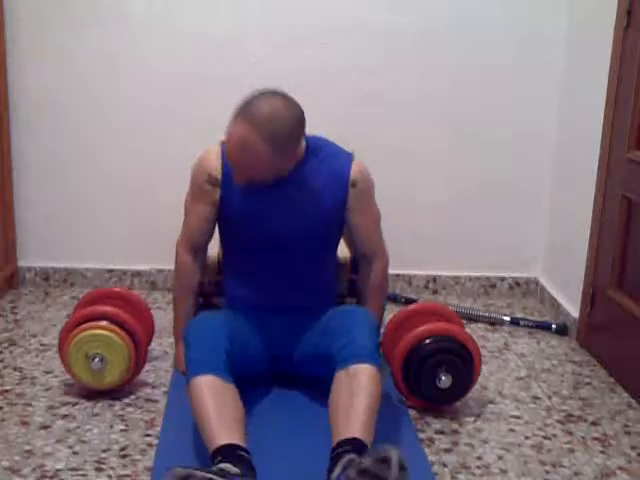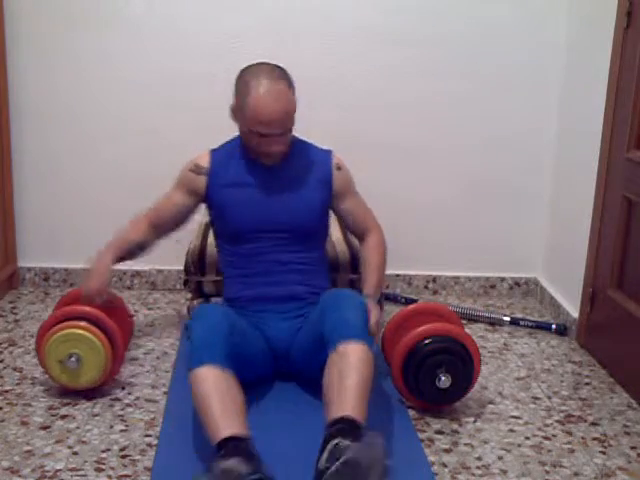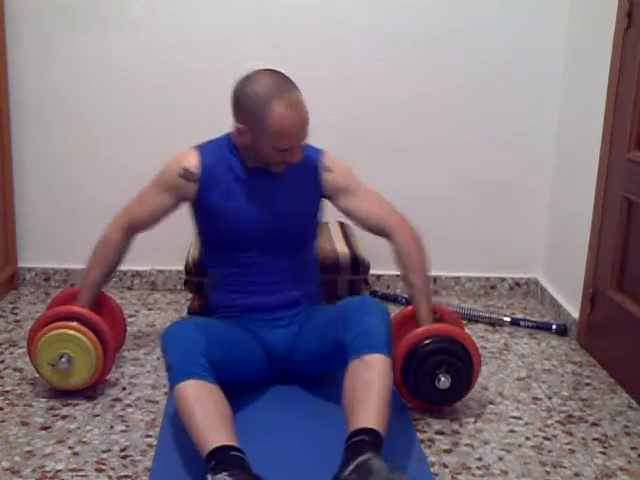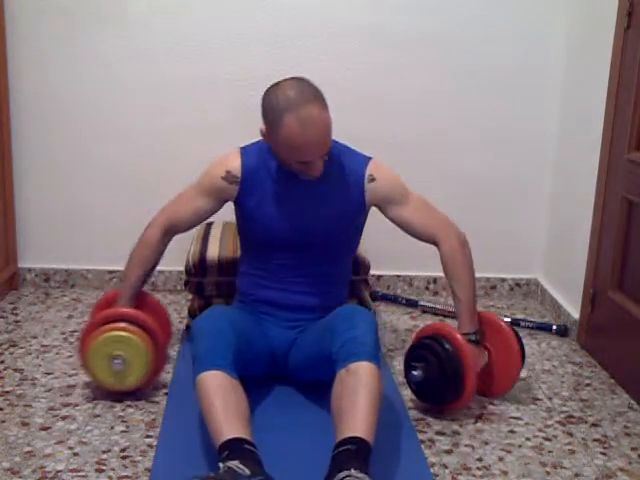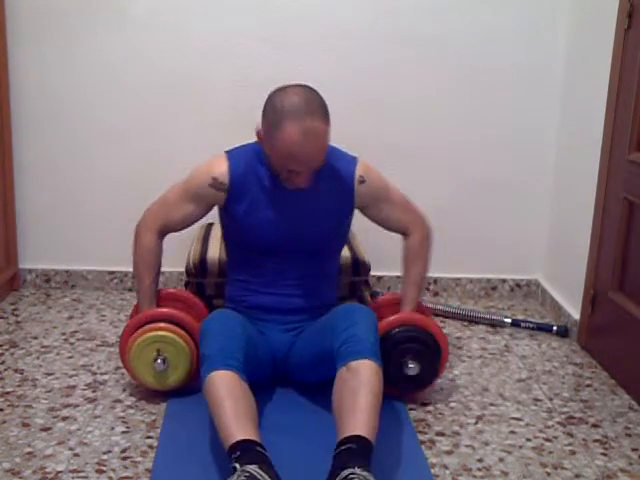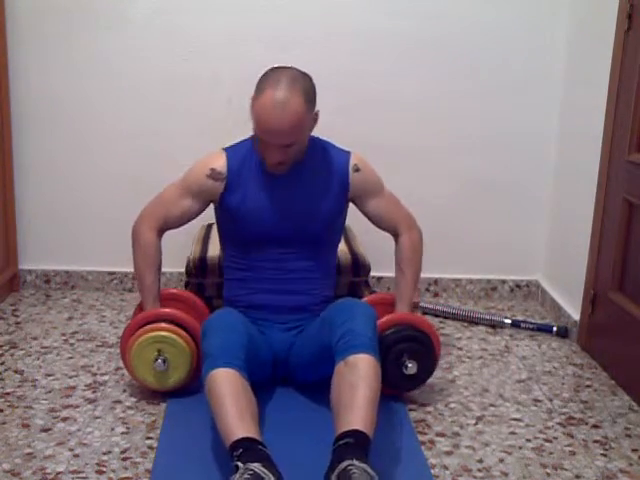
dt=0.7s
person 1, frame 1
left shoulder: (347, 174)
right shoulder: (214, 168)
left elbow: (374, 261)
right elbow: (190, 252)
left wrist: (365, 337)
right wrist: (182, 338)
left hip: (314, 329)
right hip: (245, 326)
left knee: (354, 324)
right knee: (204, 330)
person 1, frame 2
left shoulder: (327, 167)
right shoulder: (208, 169)
left elbow: (370, 233)
right elbow: (150, 224)
left wrist: (369, 299)
right wrist: (108, 256)
left hip: (310, 328)
right hip: (245, 331)
left knee: (344, 304)
right knee: (208, 319)
person 1, frame 3
left shoulder: (320, 167)
right shoulder: (197, 169)
left elbow: (398, 229)
right elbow: (124, 229)
left wrist: (425, 318)
right wrist: (83, 307)
left hip: (307, 327)
right hip: (238, 334)
left knee: (369, 313)
right knee: (181, 337)
person 1, frame 4
left shoulder: (365, 175)
right shoulder: (238, 170)
left elbow: (449, 238)
right elbow: (163, 227)
left wrist: (467, 328)
right wrist: (123, 305)
left hip: (320, 334)
right hip: (254, 326)
left knee: (357, 322)
right knee: (212, 324)
person 1, frame 5
left shoulder: (353, 176)
right shoulder: (225, 174)
left elbow: (416, 229)
right elbow: (150, 228)
left wrist: (407, 313)
right wrist: (149, 315)
left hip: (316, 334)
right hip: (250, 332)
left knee: (358, 319)
right knee: (219, 326)
person 1, frame 6
left shoulder: (346, 169)
right shoulder: (222, 169)
left elbow: (407, 231)
right elbow: (147, 226)
left wrist: (402, 318)
right wrist: (154, 315)
left hip: (314, 334)
right hip: (248, 331)
left knee: (356, 314)
right knee: (221, 326)
